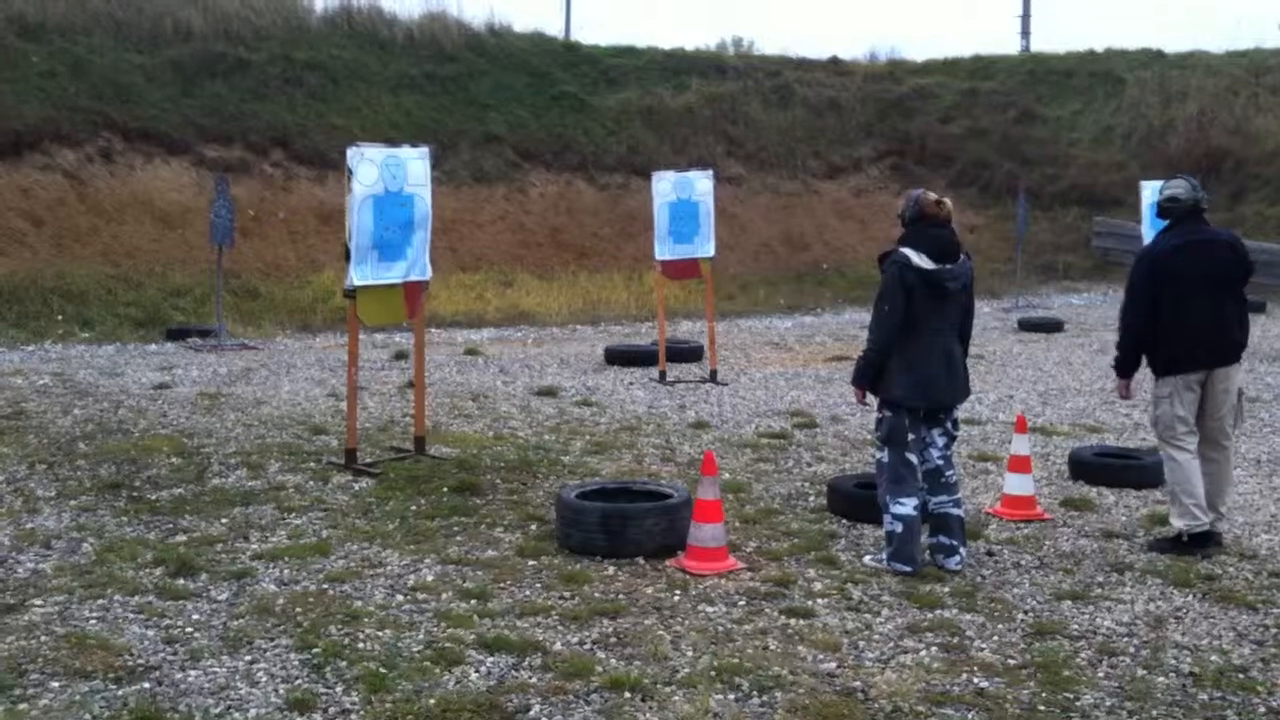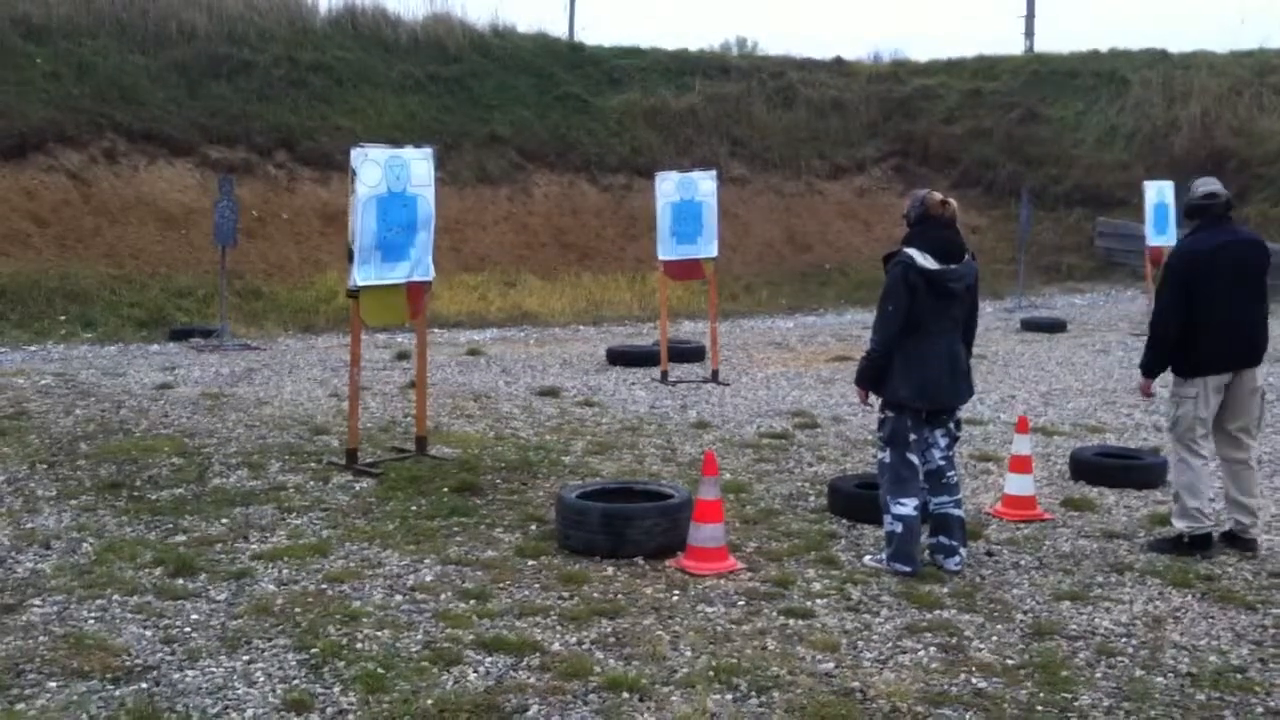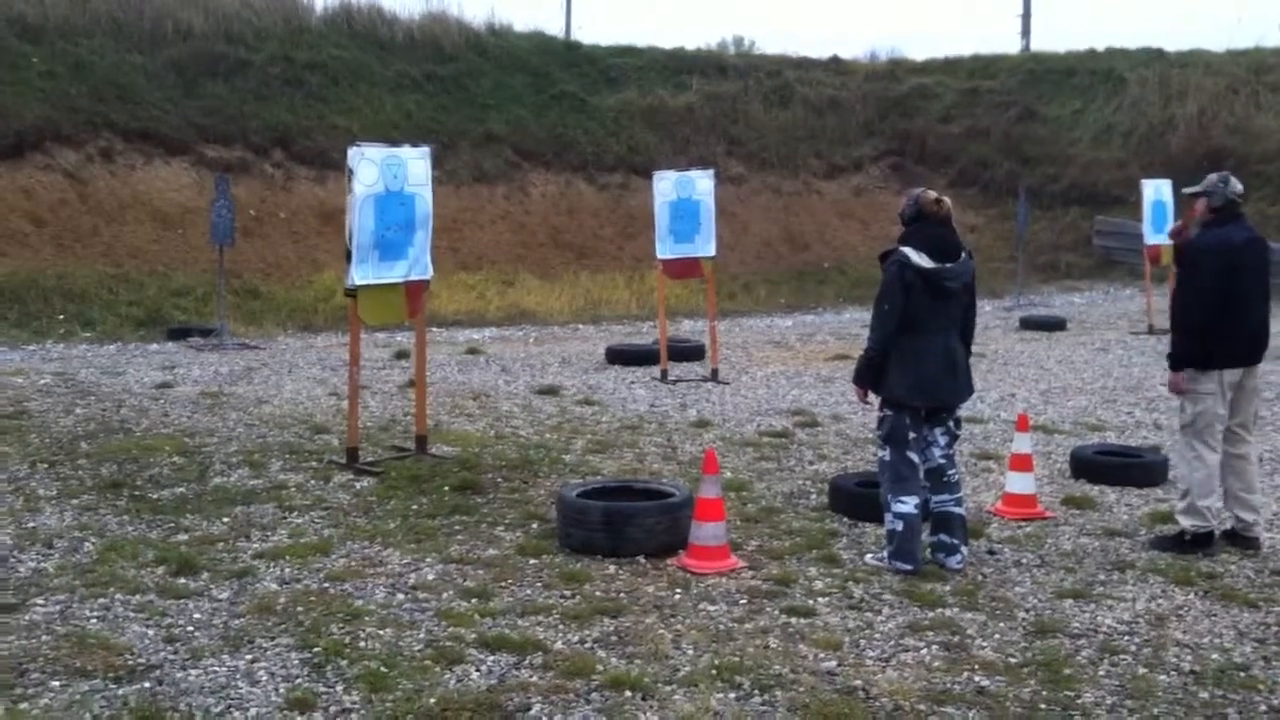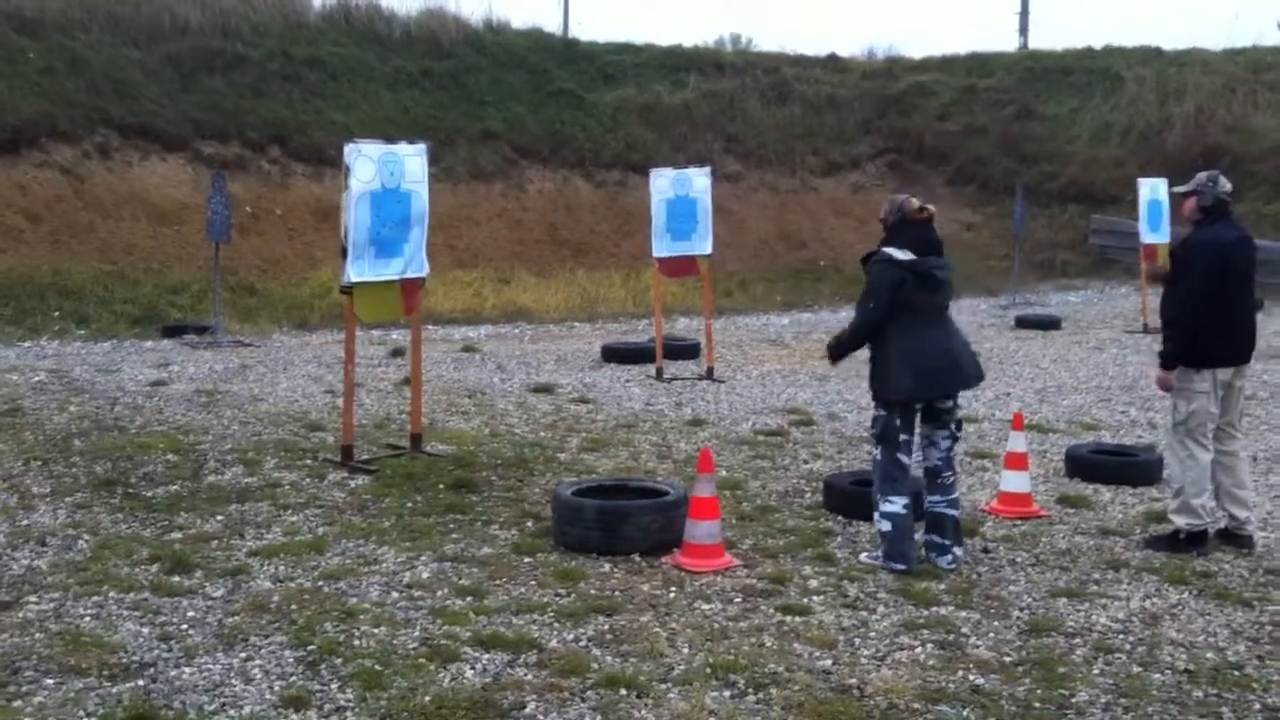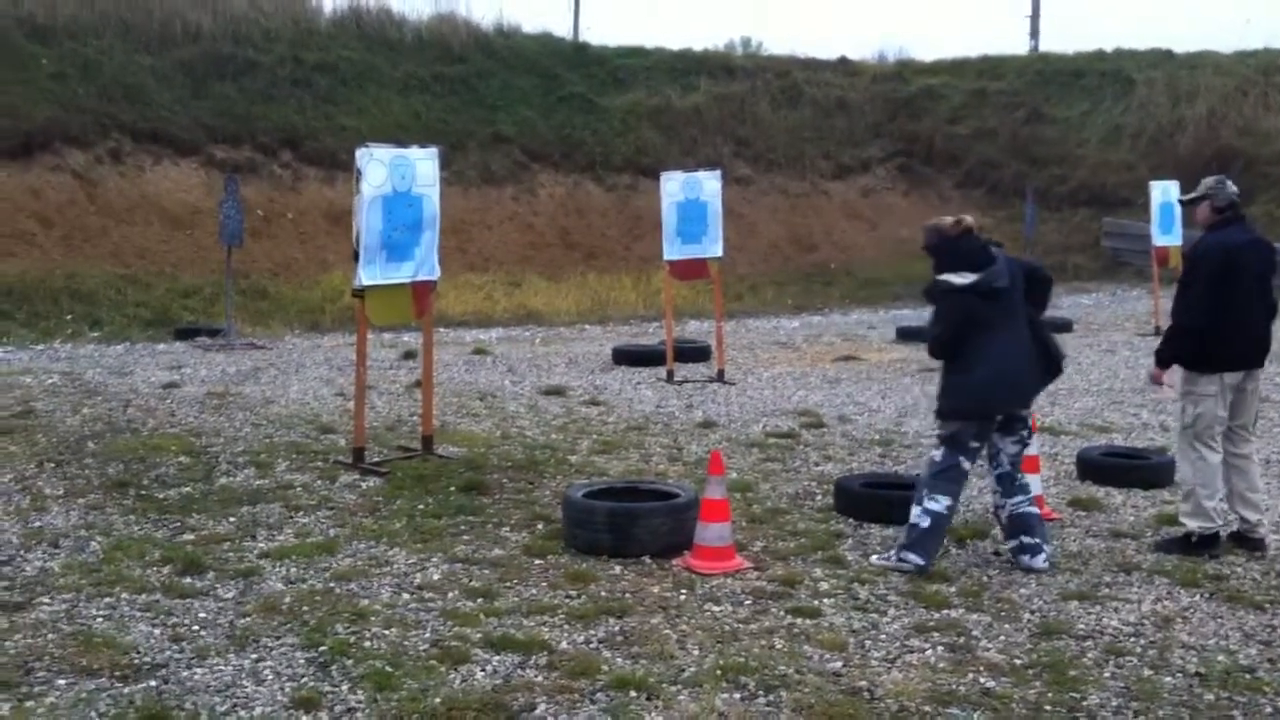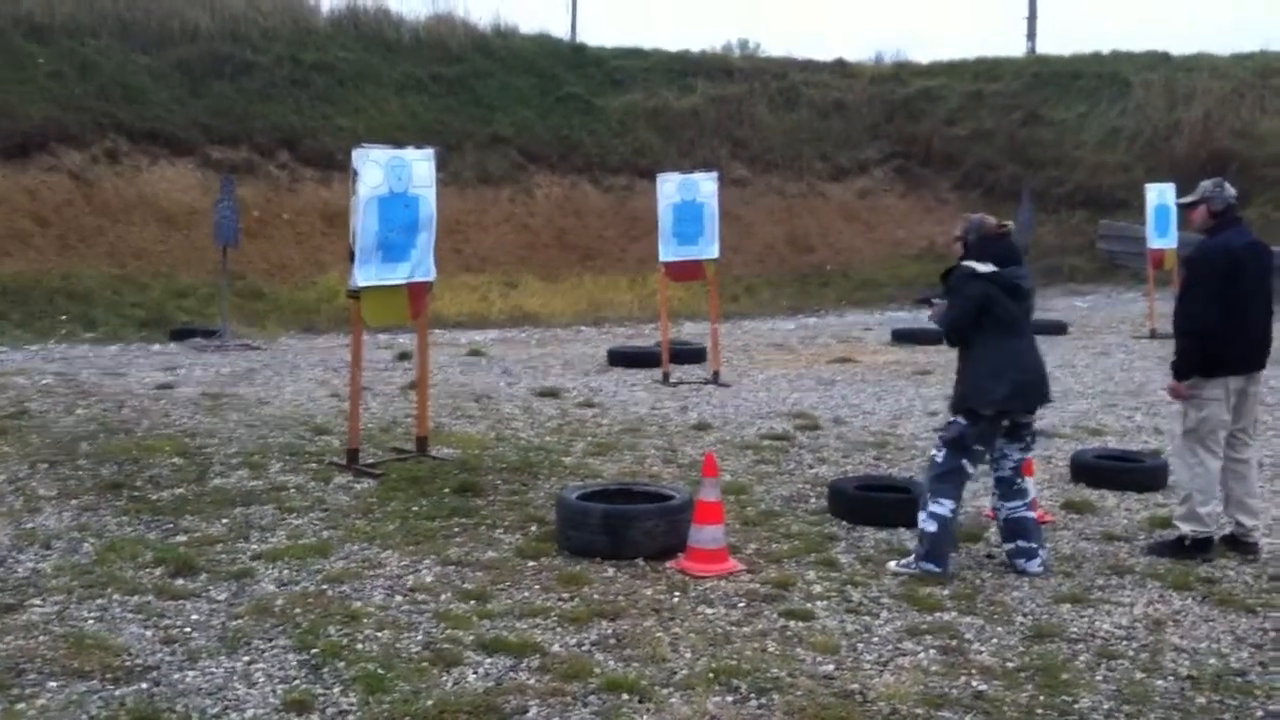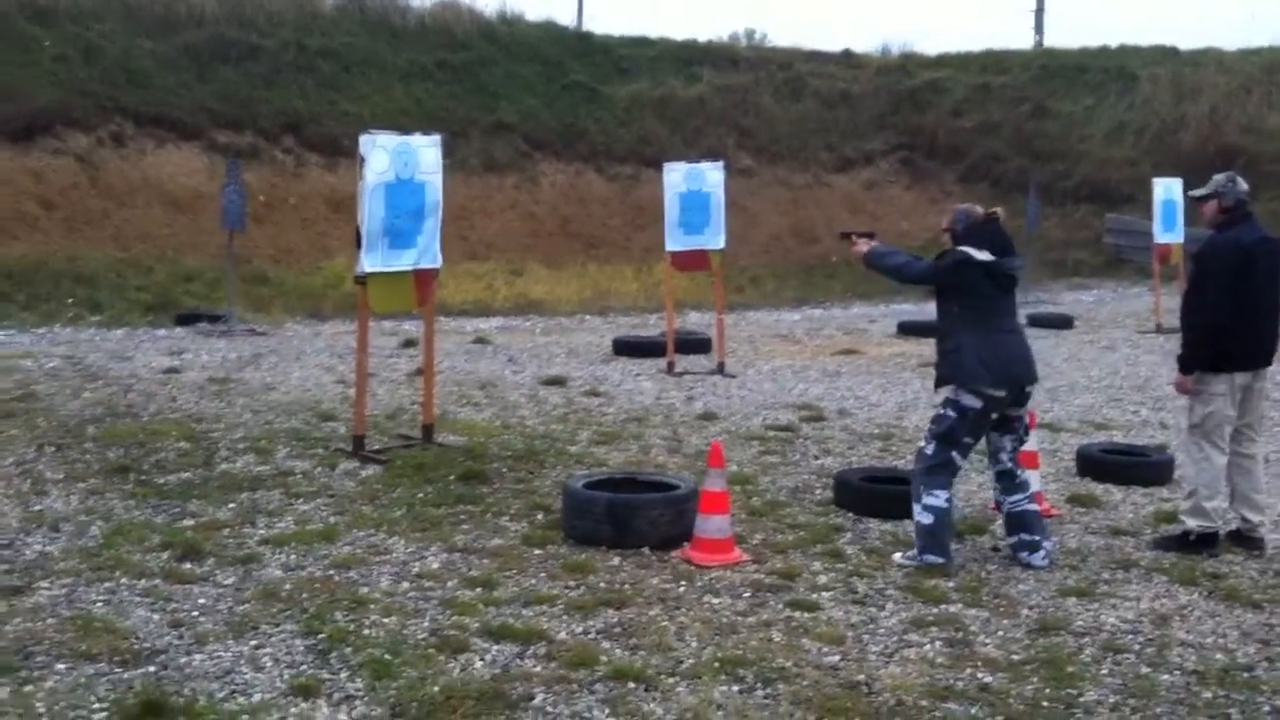
dt=0.7s
person 1, frame 1
left shoulder: (1155, 254)
right shoulder: (1230, 244)
left elbow: (1136, 317)
right elbow: (1244, 280)
left wrist: (1125, 369)
left hip: (1176, 362)
right hip: (1225, 358)
left knee: (1179, 444)
right knee: (1218, 443)
left ankle: (1193, 531)
right ankle: (1211, 524)
person 1, frame 2
left shoulder: (1187, 253)
right shoulder: (1255, 246)
left elbow: (1167, 317)
left wrist: (1150, 369)
left hip: (1200, 364)
right hip: (1246, 360)
left knee: (1190, 446)
right knee: (1241, 447)
left ankle: (1195, 533)
right ankle: (1245, 530)
person 1, frame 3
left shoulder: (1208, 244)
right shoulder: (1252, 241)
left elbow: (1194, 310)
left wrist: (1178, 363)
right wrist: (1184, 249)
left hip: (1212, 359)
right hip: (1247, 356)
left knee: (1200, 442)
right knee: (1240, 441)
left ankle: (1197, 530)
right ankle: (1248, 528)
person 1, frame 4
left shoulder: (1201, 243)
right shoulder: (1238, 239)
left elbow: (1189, 309)
left wrist: (1168, 360)
right wrist: (1171, 278)
left hip: (1201, 358)
right hip: (1234, 354)
left knee: (1191, 441)
right knee: (1228, 438)
left ankle: (1191, 529)
right ankle: (1240, 526)
person 1, frame 5
left shoulder: (1209, 248)
left elbow: (1190, 313)
left wrist: (1164, 358)
left hip: (1211, 363)
right hip: (1249, 359)
left knee: (1201, 444)
right knee: (1241, 442)
left ankle: (1203, 531)
person 1, frame 6
left shoulder: (1210, 252)
right shoulder: (1258, 249)
left elbow: (1196, 318)
right elbow: (1261, 308)
left wrist: (1181, 371)
left hip: (1213, 368)
right hip: (1249, 363)
left knee: (1200, 449)
right knee: (1241, 447)
left ankle: (1196, 535)
right ankle: (1246, 533)
person 1, frame 7
left shoulder: (1220, 247)
left elbow: (1204, 314)
left wrist: (1188, 365)
left hip: (1220, 363)
left knee: (1206, 444)
right knee: (1247, 443)
left ankle: (1202, 530)
person 2, frame 1
left shoulder: (902, 265)
right shoulder: (960, 264)
left elbow: (883, 330)
right elbow: (964, 328)
left wrist: (863, 378)
left hip: (903, 381)
right hip: (946, 379)
left knee: (899, 466)
right knee: (940, 463)
left ankle: (901, 555)
right ankle: (950, 550)
person 2, frame 2
left shoulder: (906, 265)
right shoulder: (965, 264)
left elbow: (887, 329)
right elbow: (969, 328)
left wrist: (867, 376)
left hip: (906, 381)
right hip: (949, 379)
left knee: (900, 465)
right knee: (941, 463)
left ankle: (901, 555)
right ankle: (950, 550)
person 2, frame 3
left shoulder: (902, 264)
right shoulder: (962, 263)
left elbow: (884, 328)
right elbow: (967, 325)
left wrist: (865, 375)
left hip: (905, 379)
right hip: (948, 377)
left knee: (900, 463)
right knee: (942, 461)
left ankle: (903, 553)
right ankle: (952, 548)
person 2, frame 4
left shoulder: (887, 263)
right shoulder: (938, 262)
left elbow: (867, 321)
left wrist: (836, 347)
left hip: (902, 375)
right hip: (946, 369)
left knee: (892, 464)
right knee: (940, 461)
left ankle: (896, 552)
right ankle: (945, 548)
person 2, frame 5
left shoulder: (952, 291)
right shoulder: (1003, 265)
left elbow: (940, 347)
right elbow: (1041, 281)
left wrist: (932, 328)
right wrist: (1021, 320)
left hip: (976, 391)
right hip: (1017, 384)
left knee: (945, 470)
right knee: (1009, 468)
left ankle: (914, 551)
right ankle: (1032, 550)
person 2, frame 6
left shoulder: (972, 278)
right shoulder: (1016, 277)
left elbow: (954, 332)
left wrist: (941, 312)
right wrist: (951, 310)
left hip: (987, 390)
right hip: (1026, 386)
left knee: (946, 471)
right knee: (1010, 472)
left ankle: (930, 558)
right ankle: (1028, 555)
person 2, frame 7
left shoulder: (963, 265)
right shoulder: (999, 265)
left elbow: (913, 271)
right elbow: (928, 267)
left wrist: (870, 253)
right wrist: (880, 250)
left hip: (977, 380)
right hip: (1015, 376)
left knee: (934, 464)
right knee: (1007, 464)
left ankle: (931, 550)
right ankle: (1033, 547)
